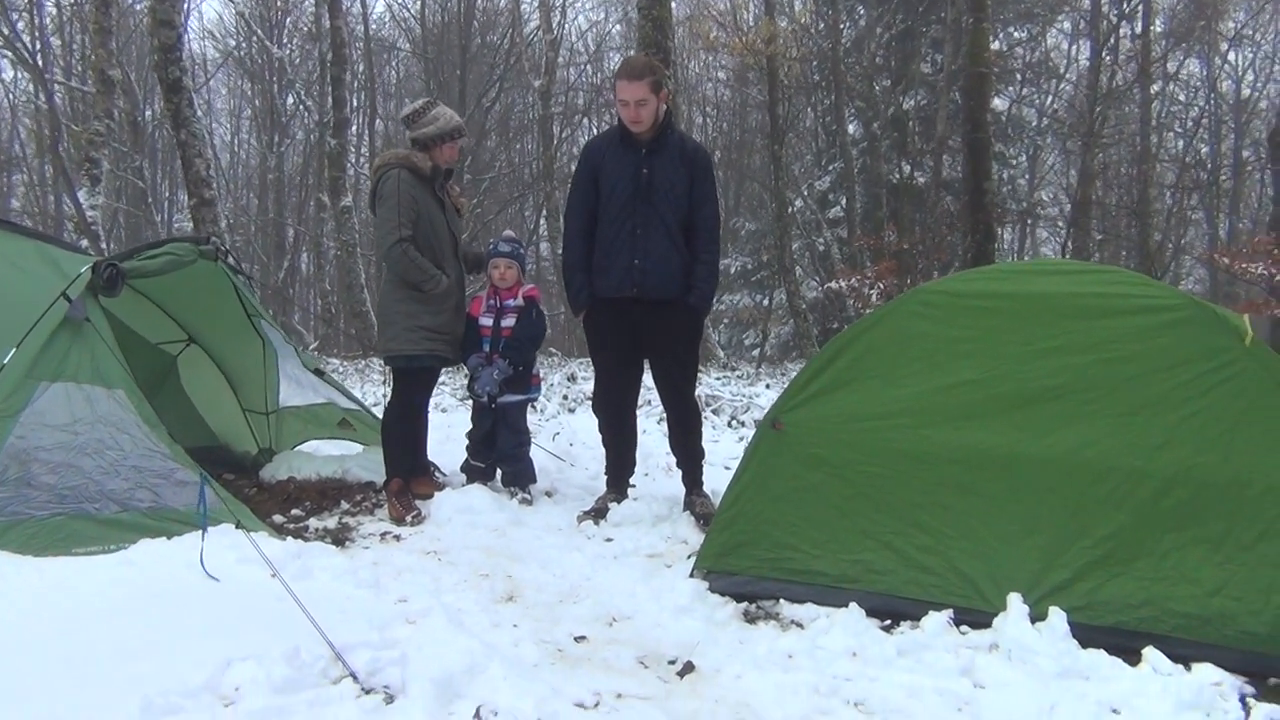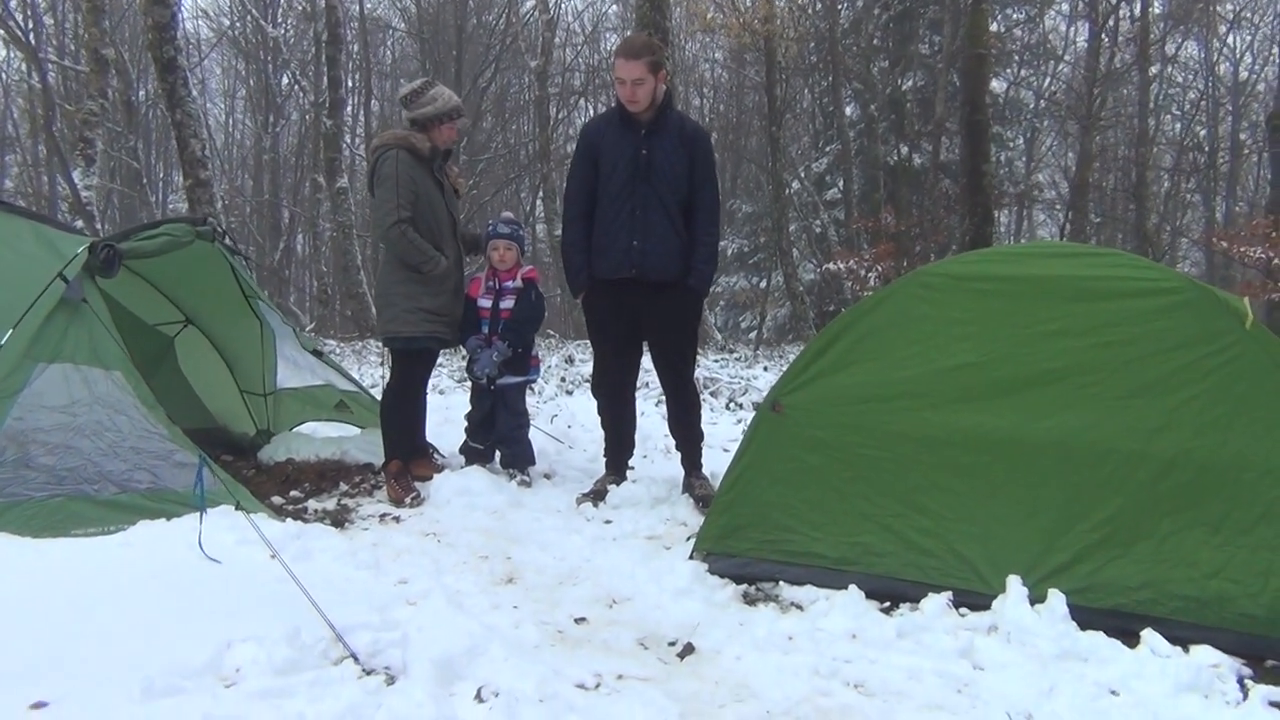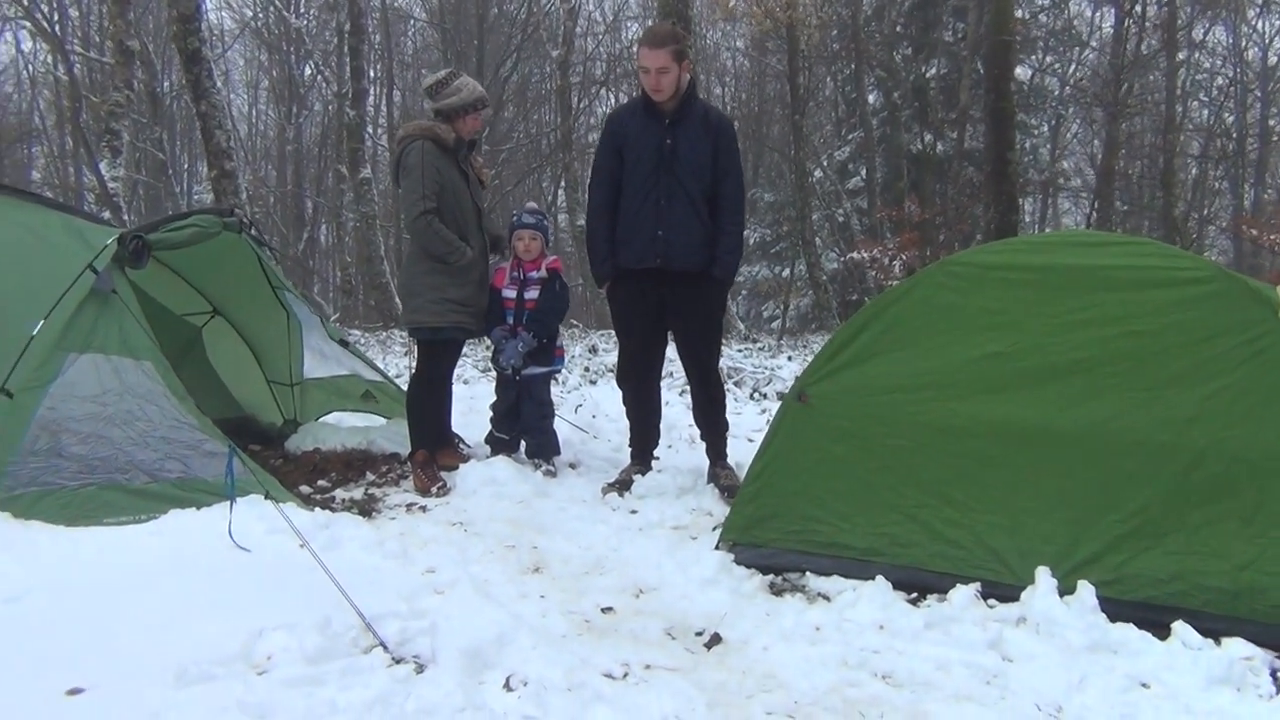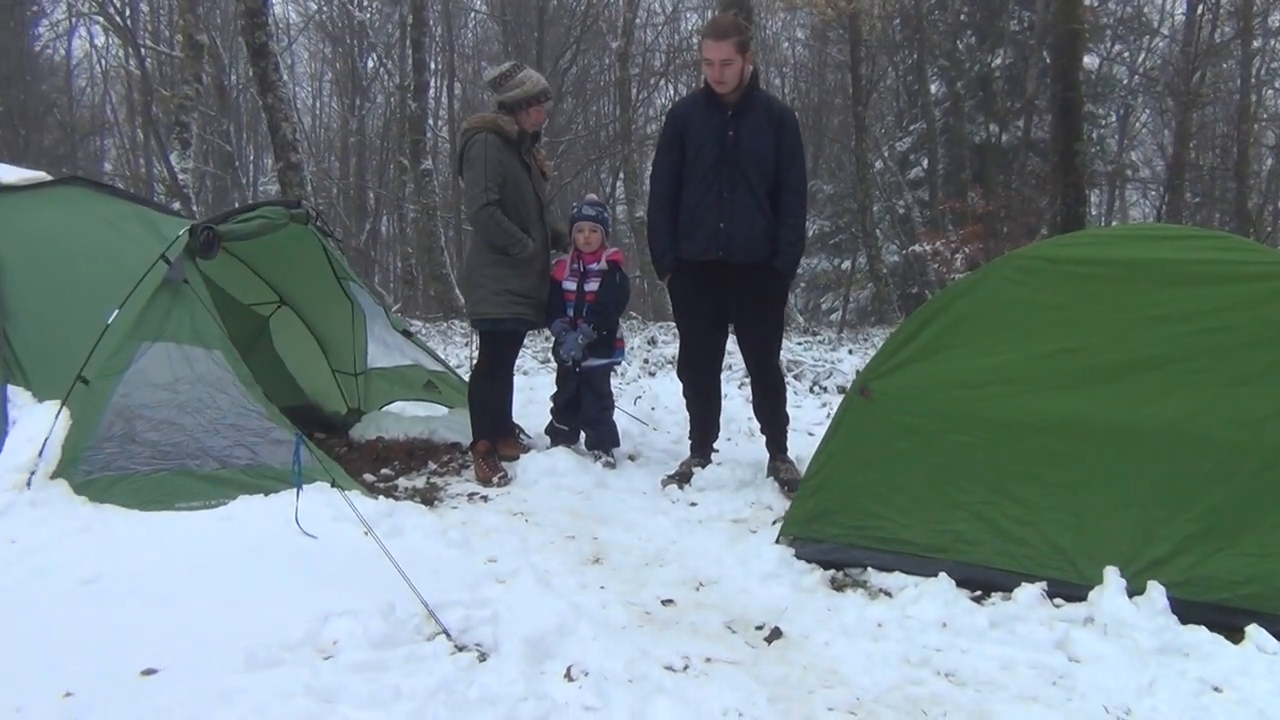
dt=0.3s
person 1, frame 1
left shoulder: (690, 155)
right shoulder: (598, 152)
left elbow: (706, 233)
right elbow: (577, 229)
left wrist: (700, 298)
right wrist: (580, 296)
left hip: (672, 303)
right hip: (610, 303)
left knee: (680, 400)
right knee: (613, 402)
left ankle: (694, 487)
right ankle: (616, 485)
person 1, frame 2
left shoulder: (689, 135)
right shoulder: (597, 133)
left elbow: (706, 214)
right elbow: (576, 210)
left wrist: (699, 280)
right wrist: (578, 277)
left hip: (671, 285)
right hip: (609, 284)
left knee: (678, 382)
right knee: (612, 384)
left ankle: (693, 469)
right ankle: (615, 467)
person 1, frame 3
left shoulder: (713, 124)
right shoulder: (621, 122)
left elbow: (731, 204)
right elbow: (600, 200)
left wrist: (723, 269)
right wrist: (603, 268)
left hip: (695, 275)
right hip: (634, 275)
left knee: (703, 372)
right knee: (637, 374)
left ankle: (718, 459)
right ankle: (641, 458)
person 1, frame 4
left shoulder: (777, 117)
right shoulder: (684, 115)
left elbow: (793, 195)
right elbow: (662, 192)
left wrist: (785, 263)
right wrist: (665, 260)
left hip: (757, 268)
right hip: (695, 268)
left knee: (764, 365)
right knee: (697, 367)
left ankle: (778, 454)
right ankle: (700, 451)
person 2, frame 1
left shoulder: (437, 184)
right shoulder: (398, 180)
right elbow: (394, 248)
left wrist: (486, 260)
right wrist: (439, 283)
left hip: (435, 315)
right hip: (410, 316)
left knee: (420, 397)
right knee: (407, 397)
left ankle: (418, 472)
right ankle: (397, 486)
person 2, frame 2
left shoulder: (435, 164)
right shoulder: (397, 160)
right elbow: (392, 228)
left wrist: (482, 243)
right wrist: (438, 266)
left hip: (434, 297)
right hip: (409, 297)
left knee: (419, 379)
right knee: (406, 379)
left ankle: (417, 453)
right ankle: (396, 468)
person 2, frame 3
left shoulder: (460, 155)
right shoulder: (422, 151)
right elbow: (419, 219)
left wrist: (501, 243)
right wrist: (464, 256)
left hip: (459, 287)
right hip: (434, 288)
left knee: (445, 369)
right knee: (431, 369)
left ankle: (443, 443)
right ankle: (422, 457)
person 2, frame 4
left shoulder: (523, 148)
right shoulder: (485, 143)
right elbow: (482, 211)
left wrist: (561, 239)
right wrist: (526, 249)
left hip: (521, 279)
right hip: (496, 279)
left knee: (507, 360)
right knee: (493, 360)
left ankle: (503, 434)
right ankle: (484, 448)
person 3, frame 1
left shoulder: (528, 304)
right shoulder: (480, 303)
left elbow: (525, 343)
right elbow: (469, 341)
left wrist: (498, 370)
right wrist: (478, 366)
left hip: (515, 383)
right hip: (483, 385)
left knee: (512, 436)
right knee: (481, 433)
left ankle: (518, 483)
right ankle: (477, 477)
person 3, frame 2
left shoulder: (527, 286)
right shoulder: (478, 285)
left elbow: (524, 325)
right elbow: (467, 322)
left wrist: (497, 352)
right wrist: (477, 349)
left hip: (514, 365)
right hip: (481, 366)
left knee: (511, 418)
right knee: (480, 415)
left ankle: (517, 465)
right ankle: (475, 459)
person 3, frame 3
left shoulder: (551, 276)
right shoulder: (503, 275)
left elbow: (549, 315)
right elbow: (492, 313)
left wrist: (523, 342)
right wrist: (502, 339)
left hip: (539, 355)
right hip: (506, 357)
left knee: (536, 408)
right knee: (505, 405)
left ankle: (542, 455)
right ankle: (501, 449)
person 3, frame 4
left shoulder: (612, 268)
right shoulder: (563, 267)
left elbow: (609, 307)
right elbow: (552, 305)
left wrist: (583, 335)
right wrist: (562, 332)
left hip: (599, 347)
right hip: (567, 348)
left knee: (596, 399)
right knee: (565, 396)
left ankle: (602, 446)
right ankle: (560, 440)
